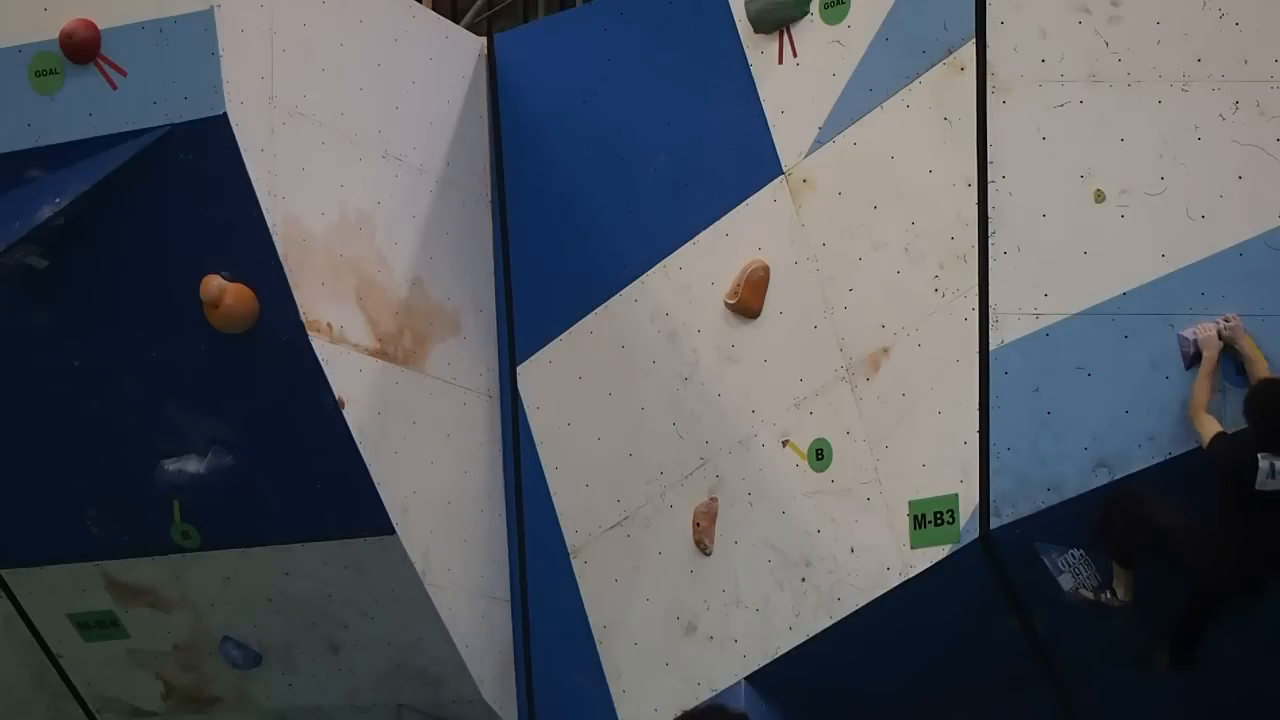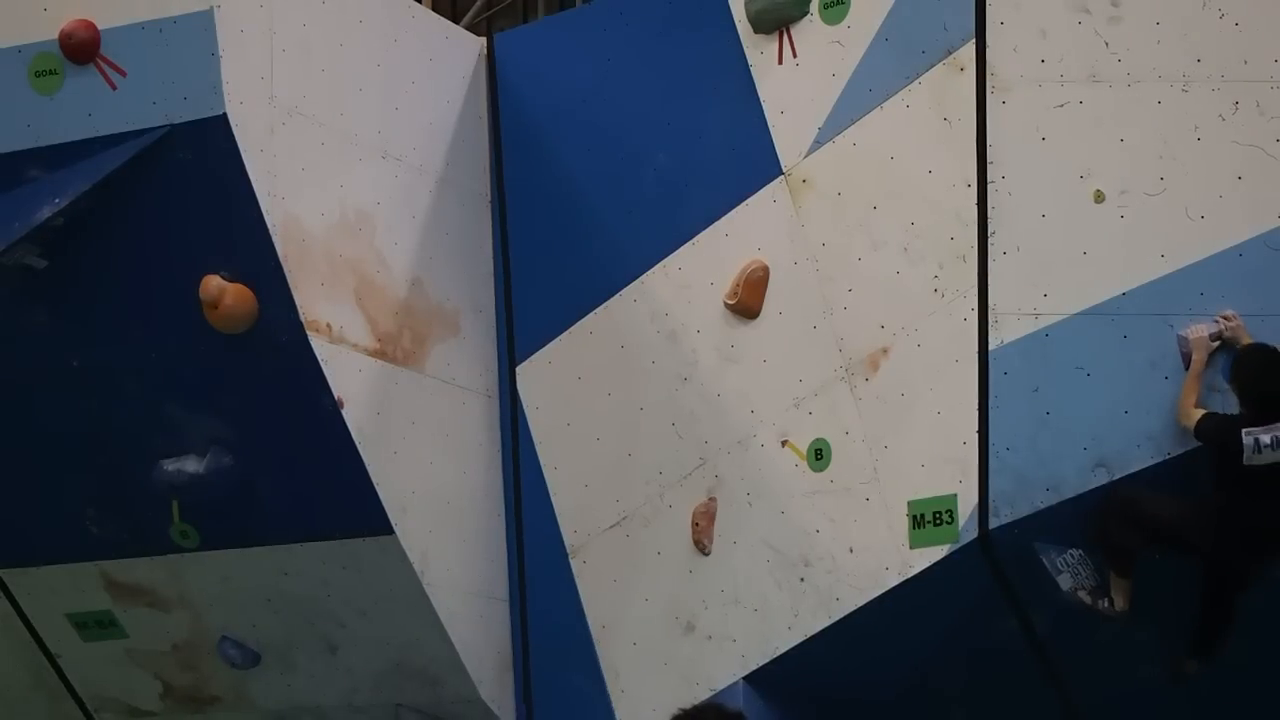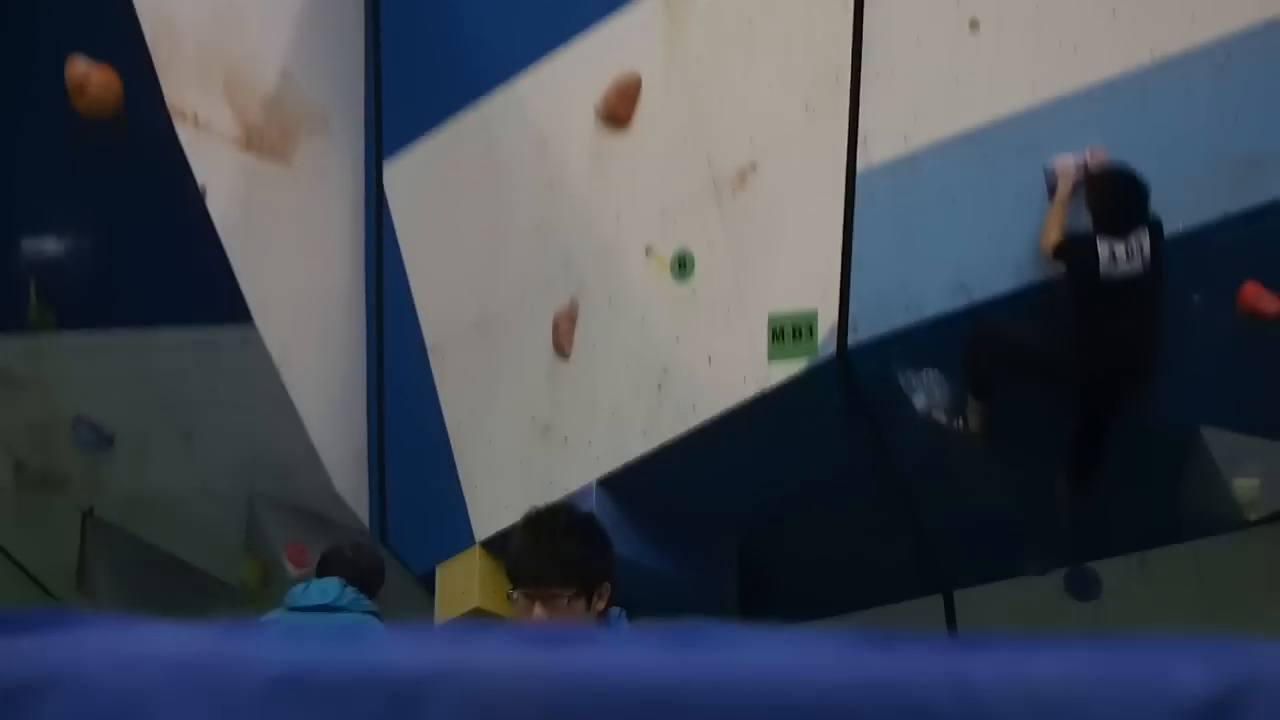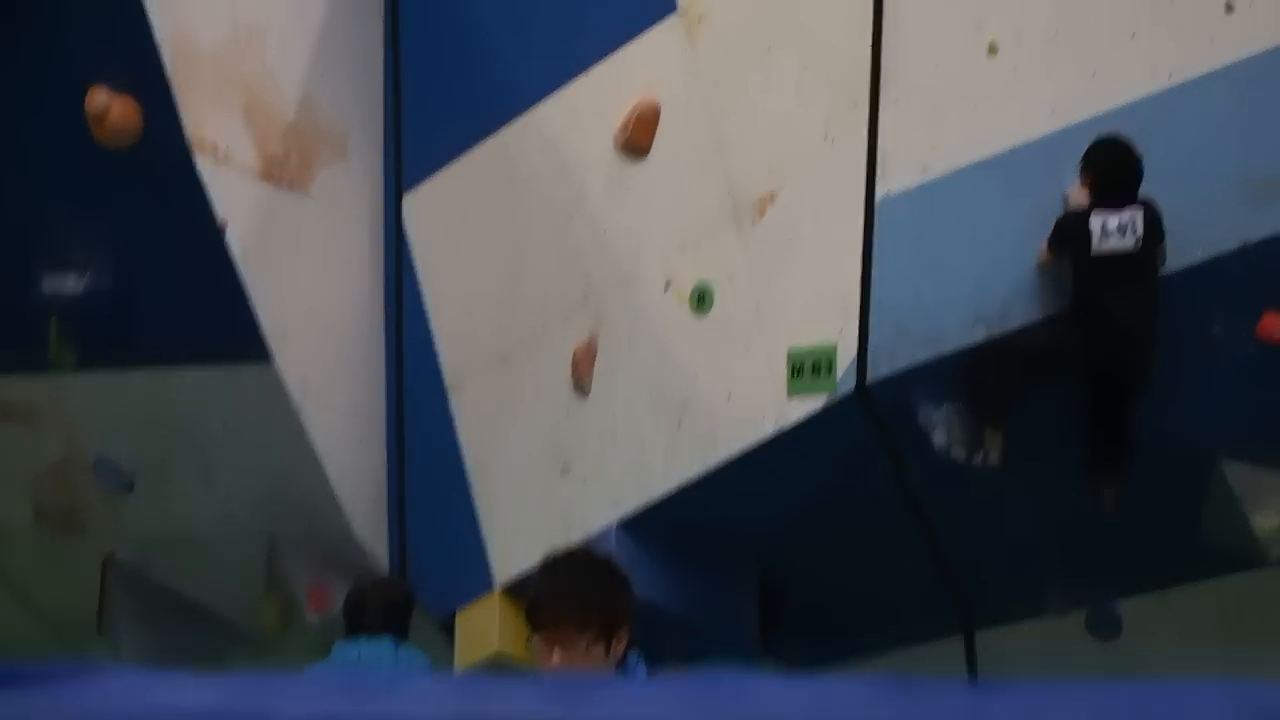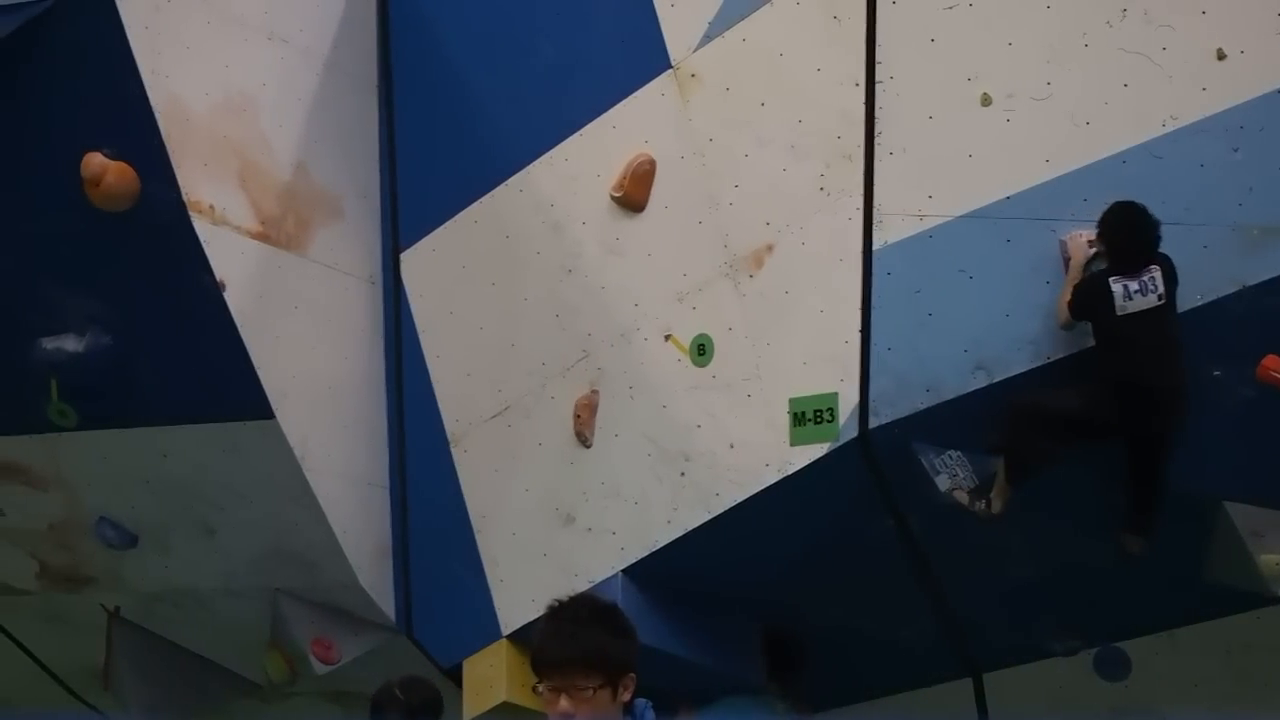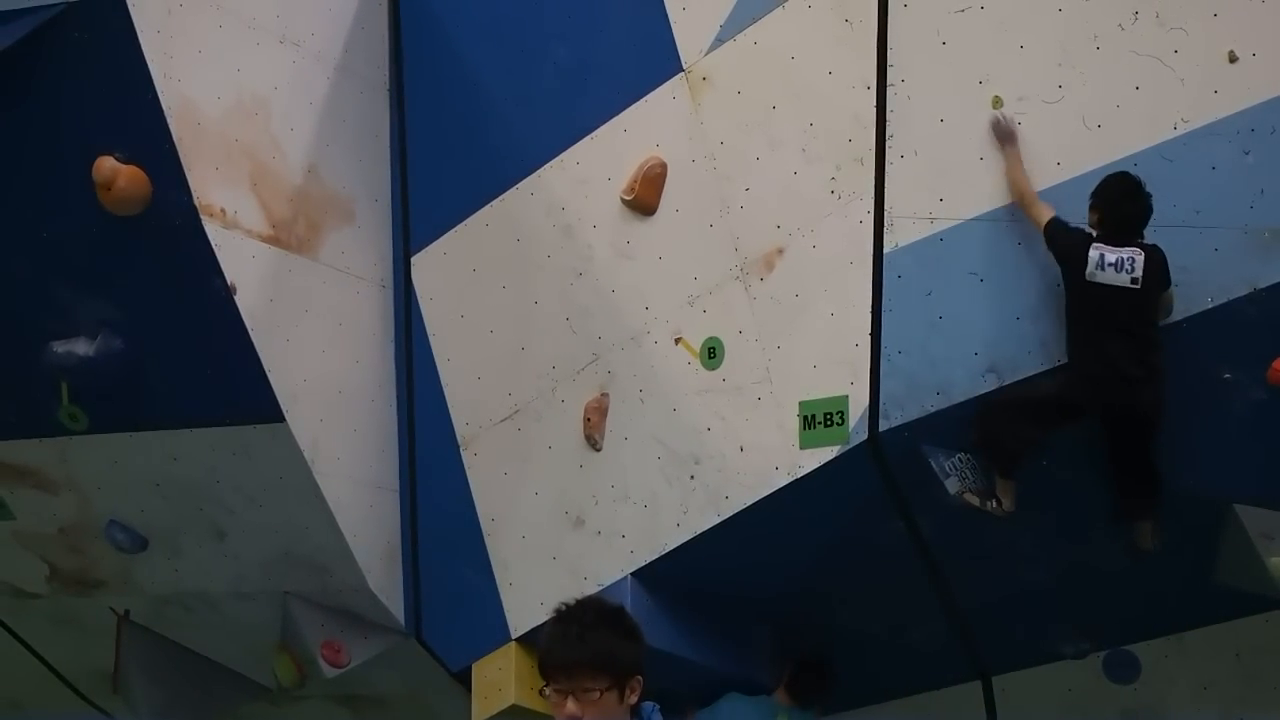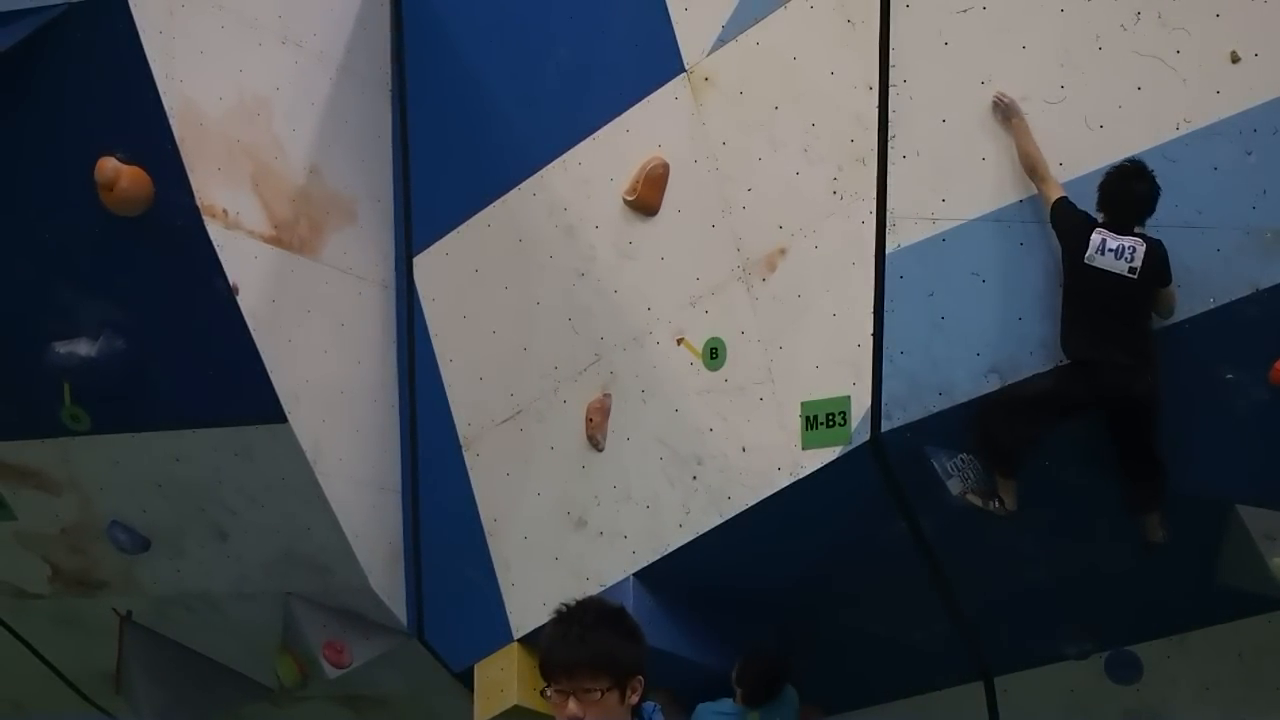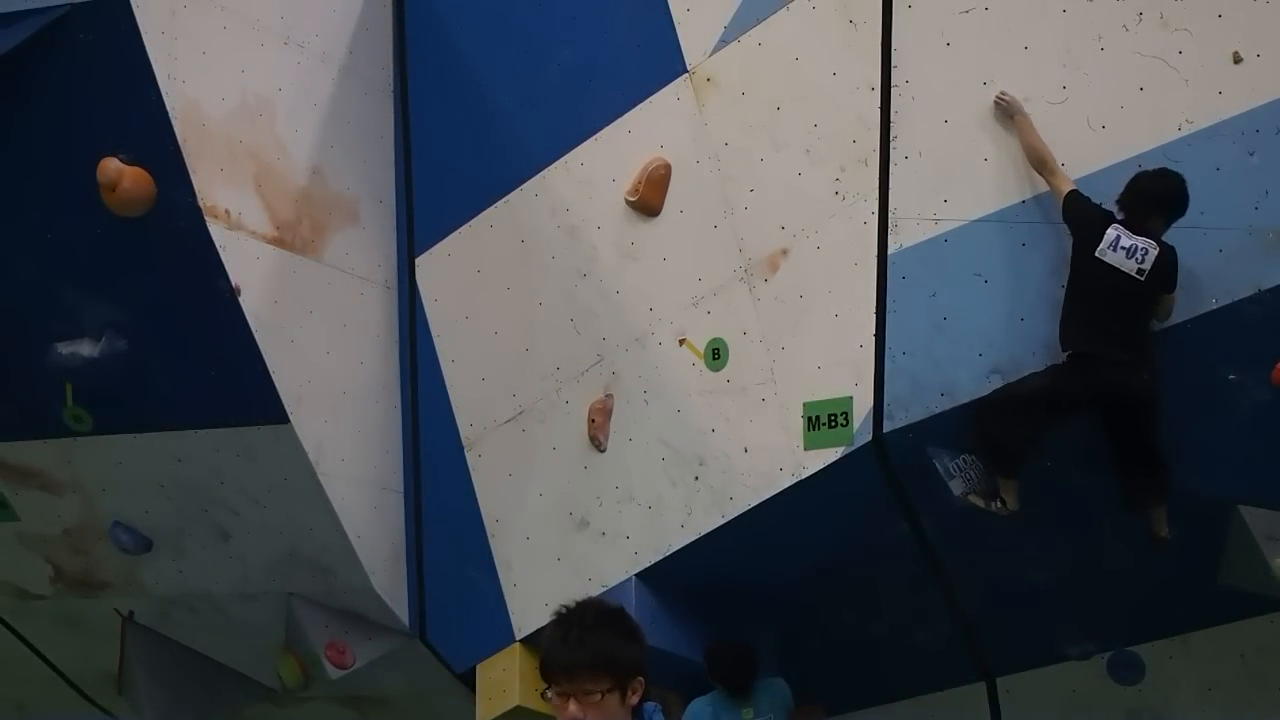
dt=0.5s
person 1, frame 1
left shoulder: (1236, 455)
left elbow: (1197, 411)
left wrist: (1210, 353)
right wrist: (1242, 342)
left hip: (1216, 561)
left knee: (1127, 504)
right knee: (1205, 601)
left ankle: (1121, 591)
right ankle: (1177, 656)
person 1, frame 2
left shoulder: (1223, 430)
left elbow: (1186, 409)
left wrist: (1200, 357)
right wrist: (1245, 341)
left hip: (1217, 532)
left knee: (1120, 509)
right knee: (1220, 598)
left ankle: (1120, 598)
right ankle: (1195, 658)
person 1, frame 3
left shoulder: (1085, 249)
right shoulder: (1152, 234)
left elbow: (1049, 242)
right elbow: (1130, 210)
left wrist: (1065, 190)
right wrist: (1106, 177)
left hip: (1085, 358)
right hip: (1135, 366)
left knee: (988, 341)
right knee: (1095, 423)
left ankle: (974, 421)
right ankle: (1075, 488)
person 1, frame 4
left shoulder: (1075, 223)
right shoulder: (1148, 215)
left elbow: (1045, 262)
right elbow: (1158, 261)
left hip: (1084, 336)
right hip: (1136, 345)
left knee: (991, 360)
right knee: (1113, 412)
left ankle: (990, 445)
right ankle: (1107, 488)
person 1, frame 5
left shoulder: (1095, 287)
right shoulder: (1164, 268)
left elbow: (1064, 319)
left wrist: (1076, 263)
right wrist: (1118, 248)
left hip: (1115, 402)
right hip: (1167, 403)
left knee: (1025, 417)
right knee: (1148, 471)
left ankle: (997, 501)
right ankle: (1137, 535)
person 1, frame 6
left shoulder: (1076, 249)
right shoulder: (1154, 259)
left elbow: (1025, 200)
right elbow: (1165, 312)
left wrist: (1010, 145)
left hip: (1088, 382)
right hip: (1143, 389)
left knee: (1000, 413)
right knee: (1136, 460)
left ankle: (1004, 500)
right ankle: (1144, 530)
person 1, frame 7
left shoulder: (1078, 232)
right shoulder: (1153, 253)
left elbow: (1038, 173)
right elbow: (1166, 309)
left wrist: (1016, 120)
left hip: (1084, 374)
right hip: (1137, 379)
left knee: (1001, 413)
right knee: (1140, 453)
left ankle: (1007, 498)
right ankle: (1153, 526)
person 1, frame 8
left shoulder: (1093, 225)
right shoulder: (1164, 257)
left elbow: (1047, 167)
right elbow: (1162, 314)
left wrist: (1019, 116)
left hip: (1085, 370)
right hip: (1135, 376)
left knee: (998, 412)
right knee: (1141, 451)
left ankle: (1008, 499)
right ankle: (1160, 527)
